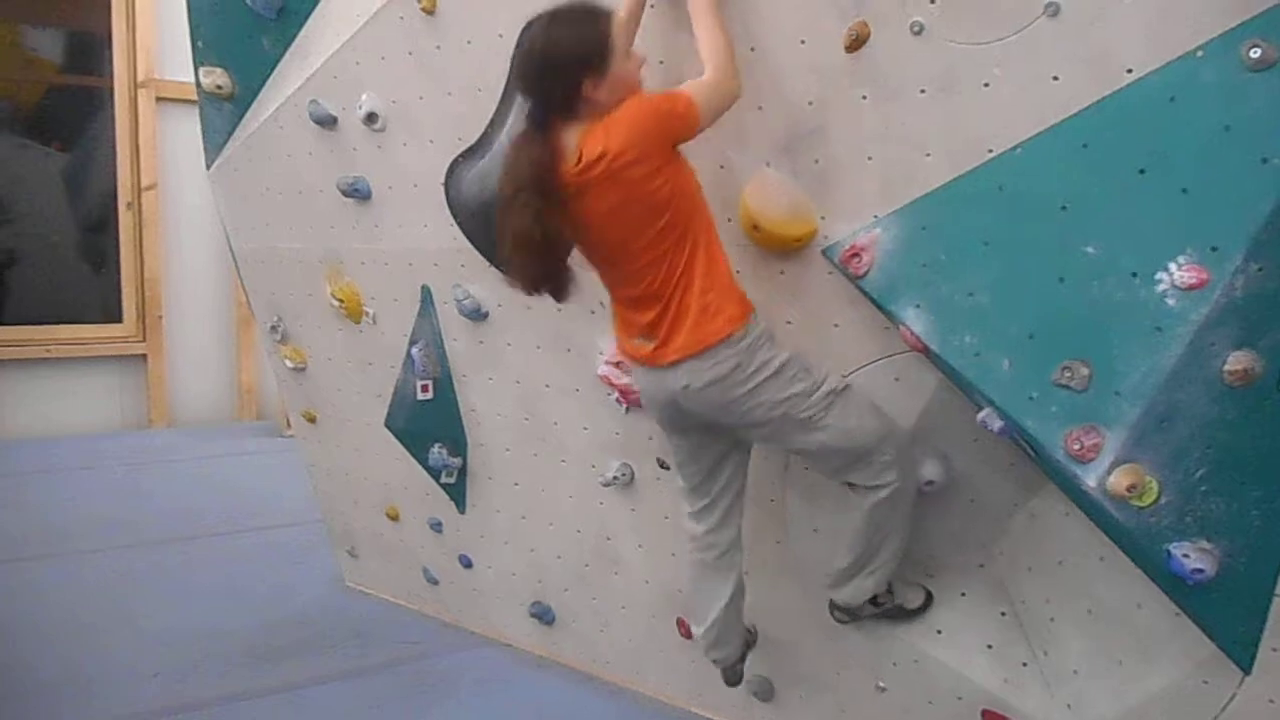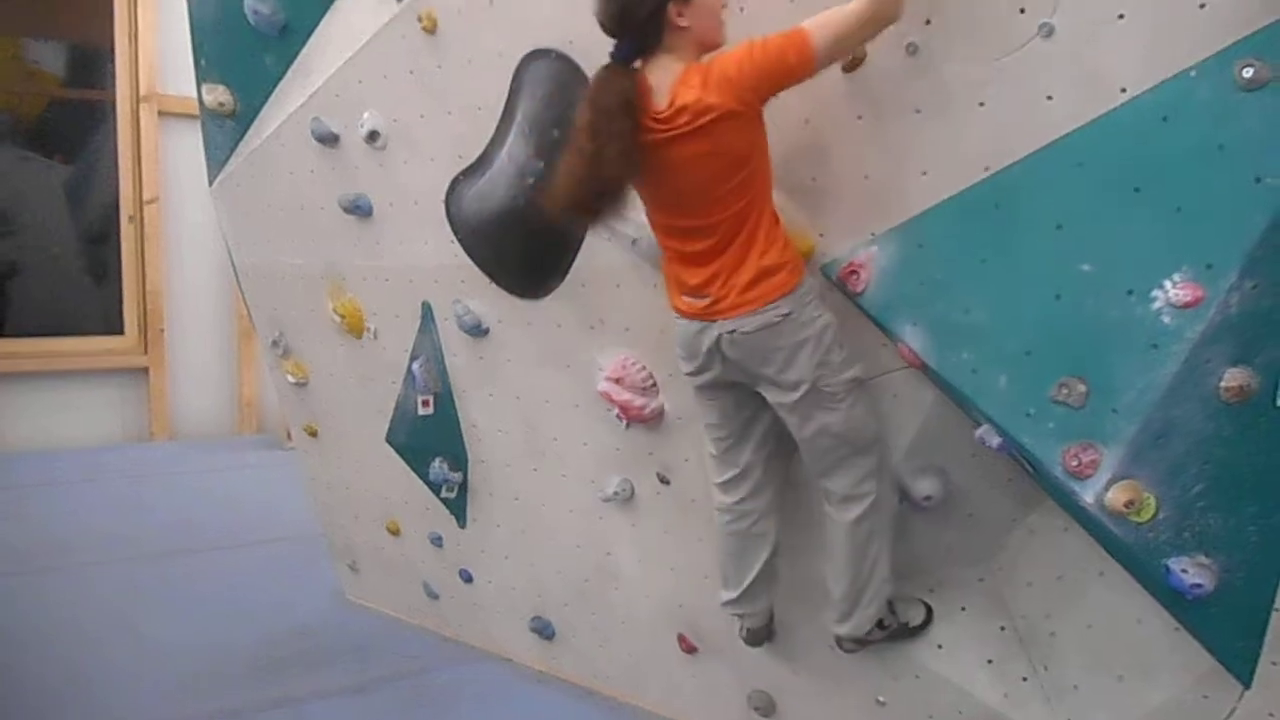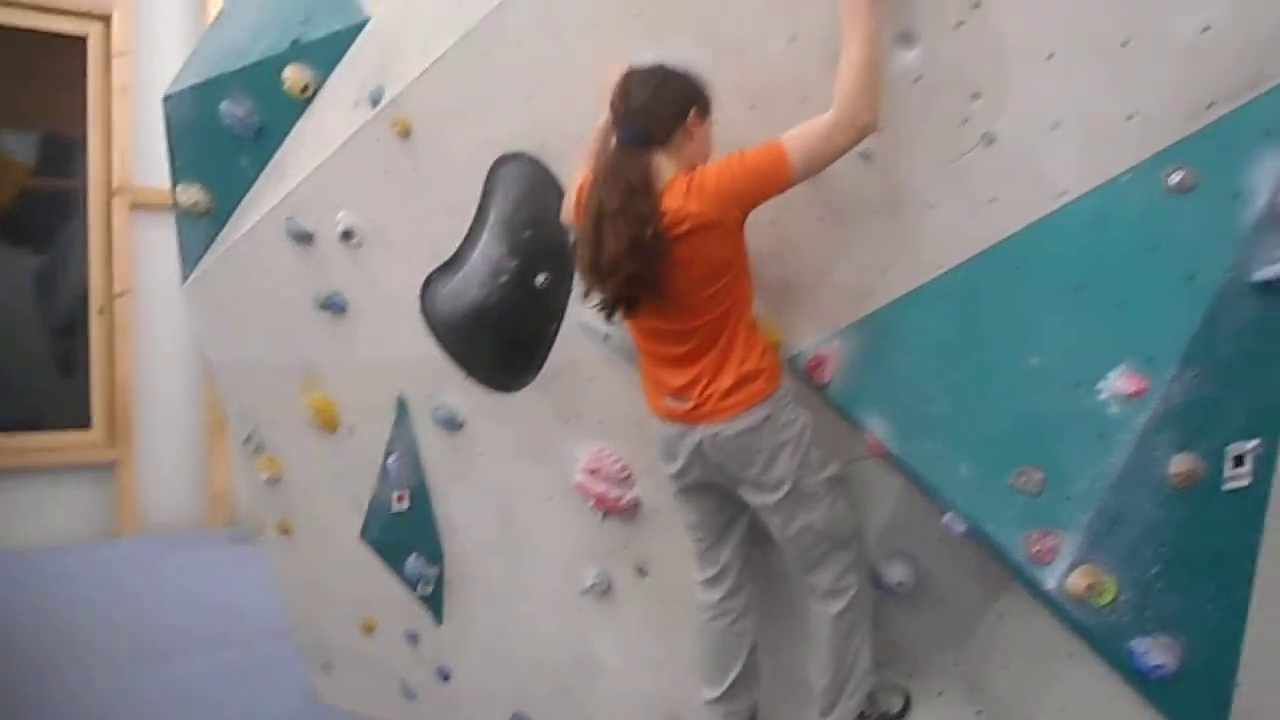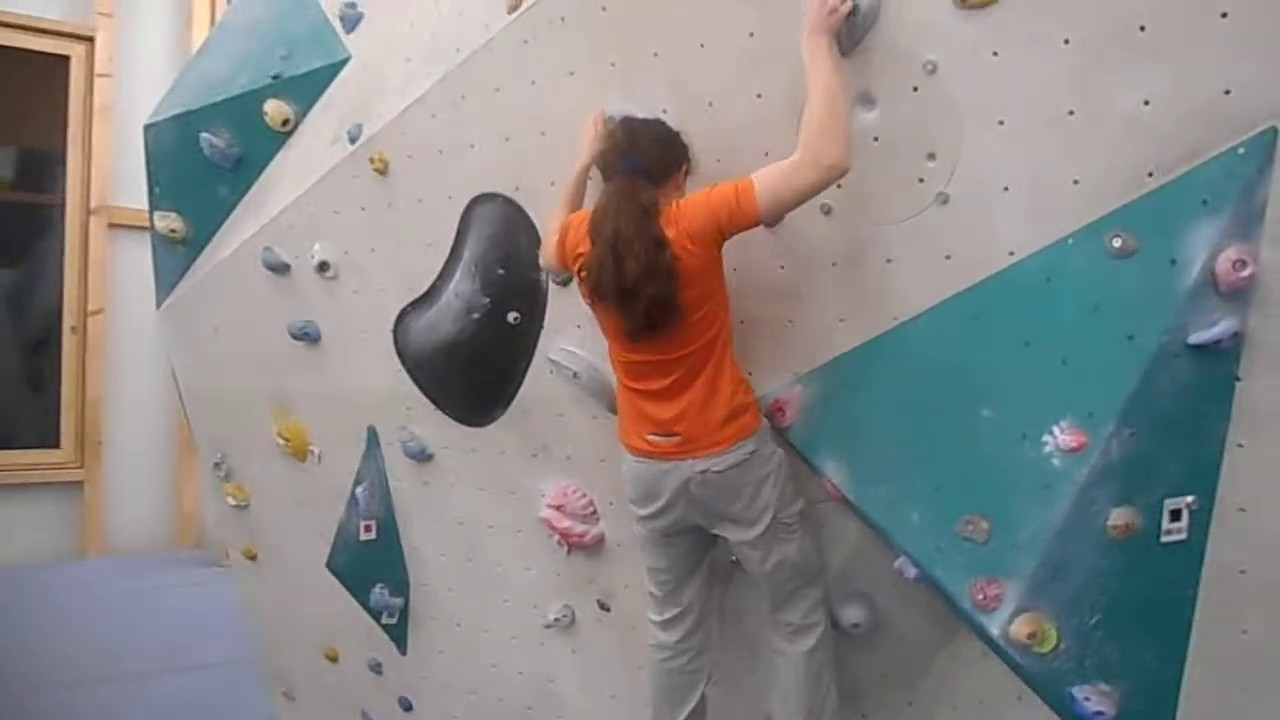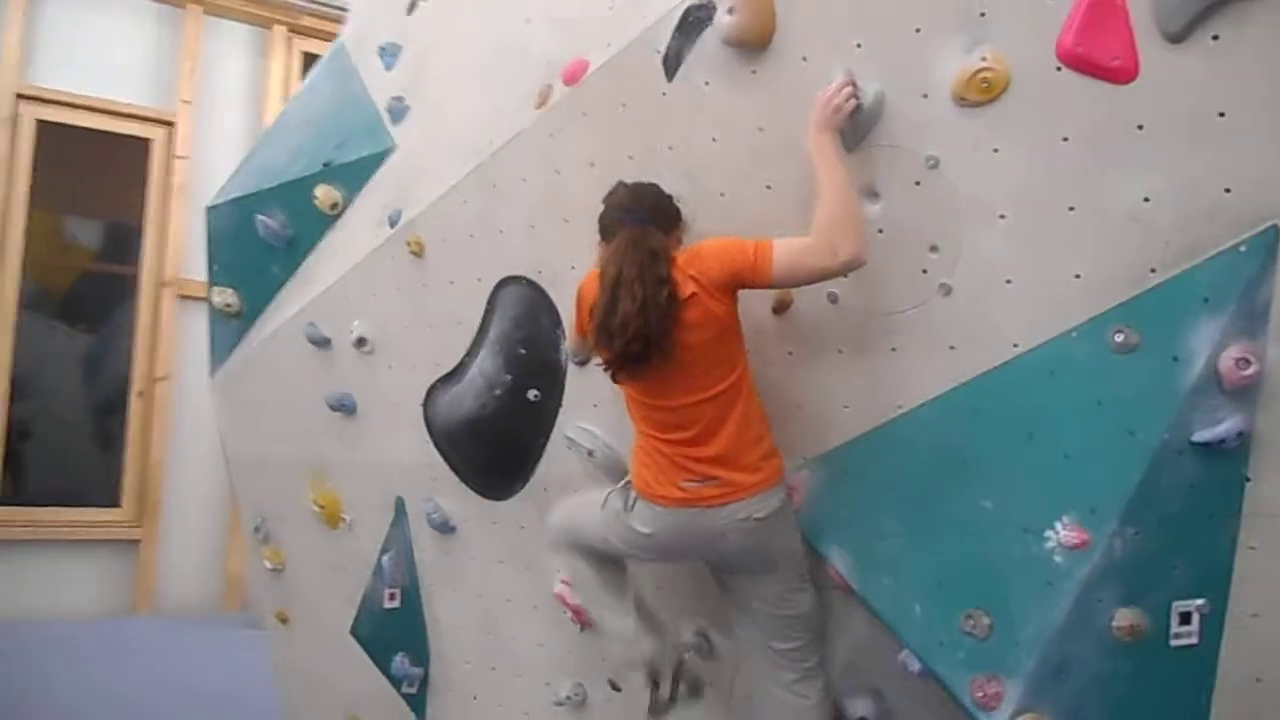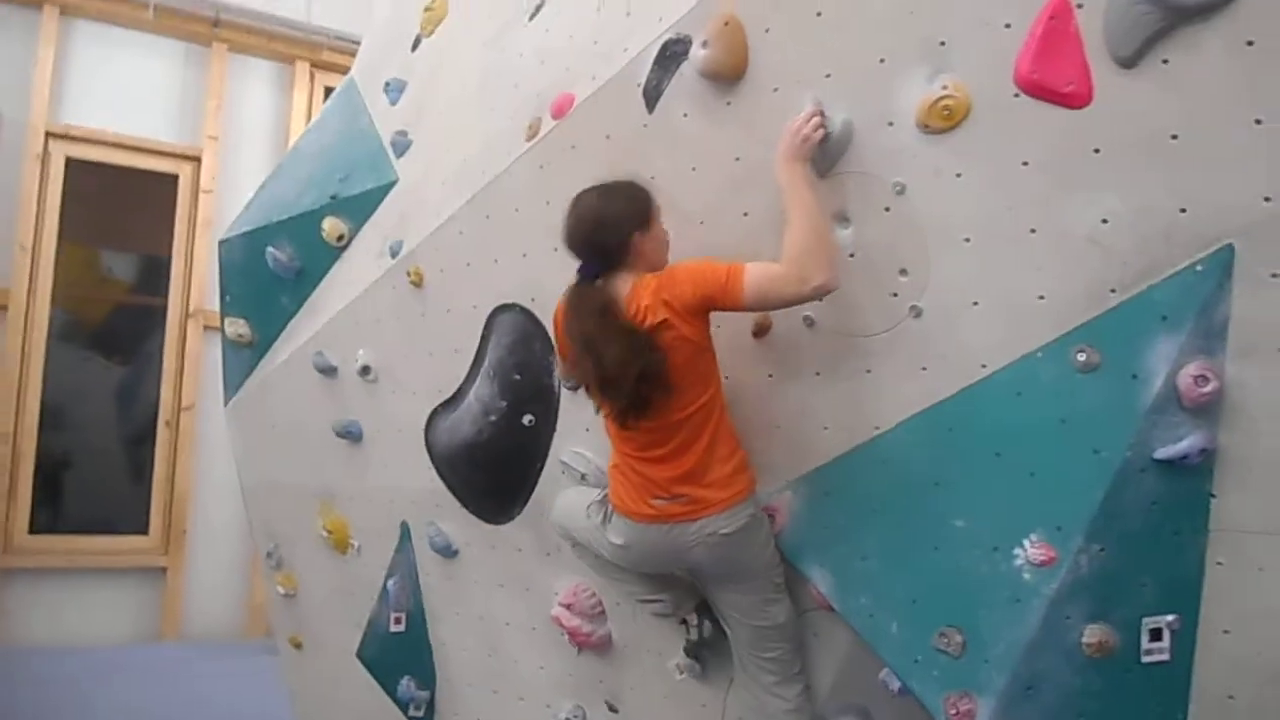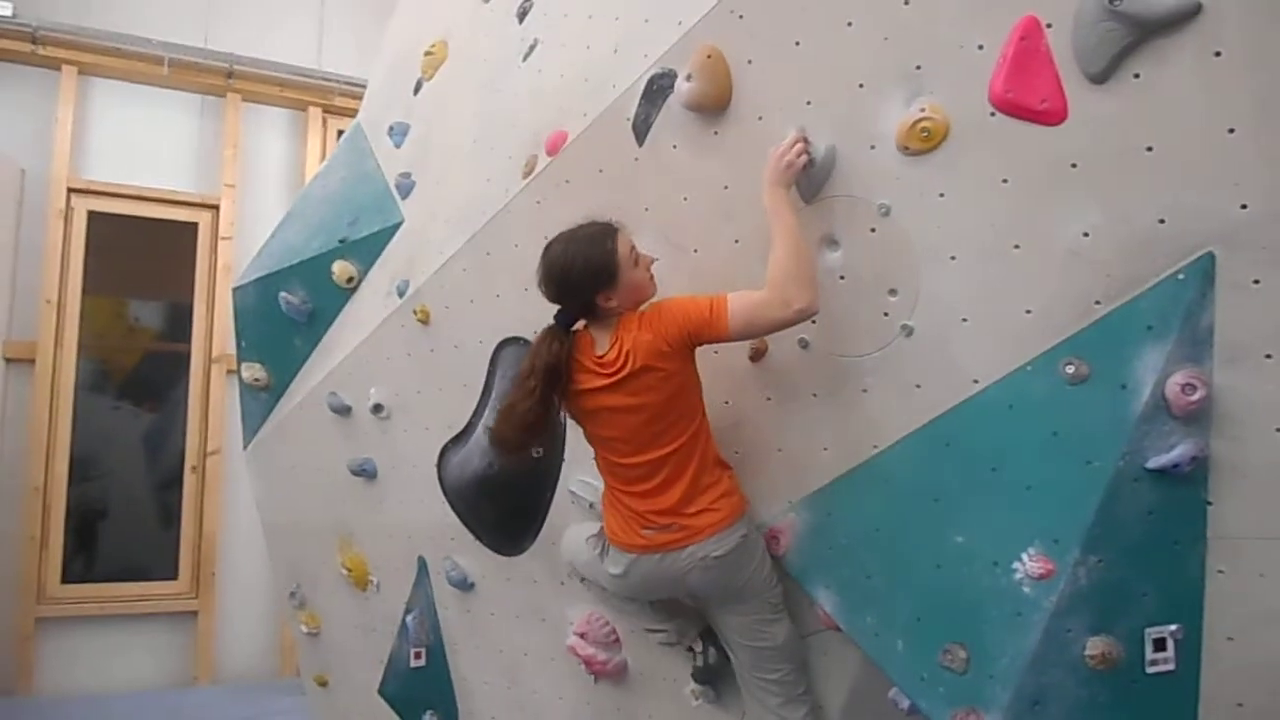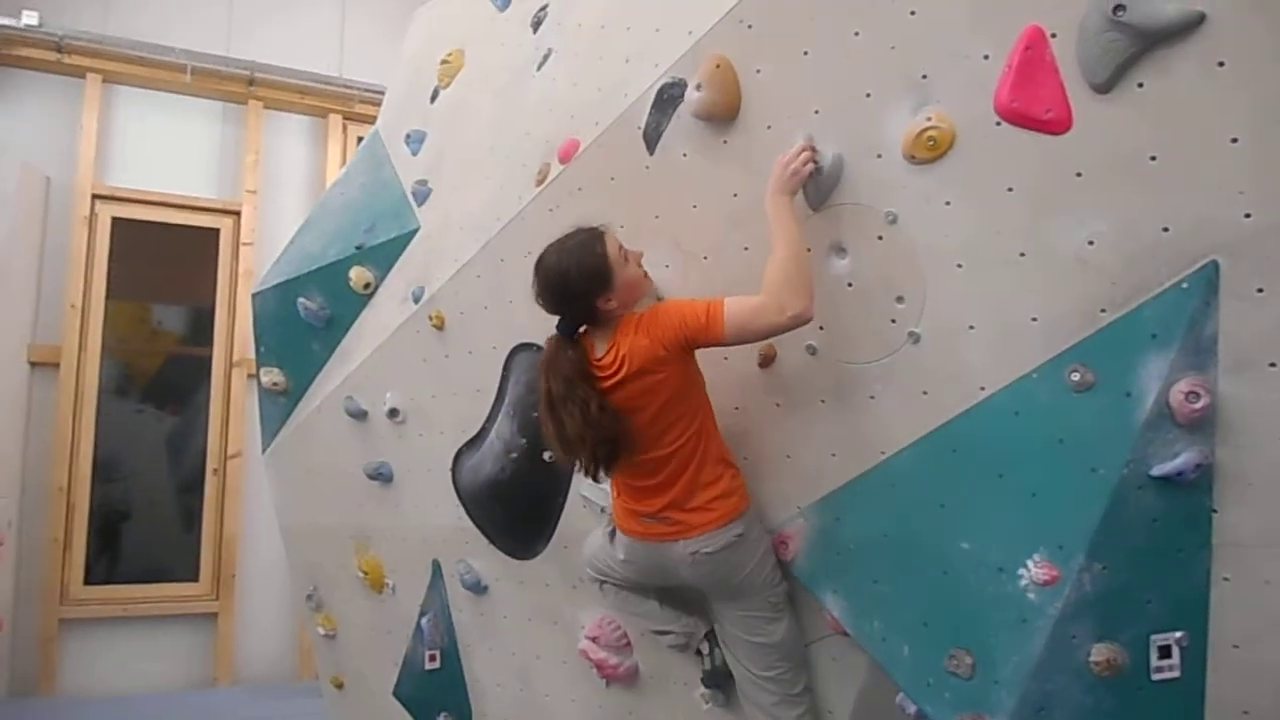
dt=0.4s
person 1, frame 1
left shoulder: (549, 154)
right shoulder: (633, 127)
left elbow: (604, 64)
right elbow: (721, 76)
left hip: (661, 377)
right hip: (727, 357)
left knee: (711, 515)
right knee: (880, 457)
left ankle: (725, 647)
right ankle: (860, 591)
person 1, frame 2
left shoulder: (611, 96)
right shoulder: (728, 82)
left hip: (695, 330)
right hip: (772, 317)
left knee: (738, 479)
right knee: (852, 473)
left ankle: (748, 612)
right ankle: (862, 617)
person 1, frame 3
left shoulder: (603, 206)
right shoulder: (713, 193)
right elbow: (852, 116)
left wrist: (611, 124)
left hip: (678, 437)
right hip: (752, 424)
left knee: (718, 572)
right knee: (833, 568)
person 1, frame 4
left shoulder: (584, 240)
right shoulder: (696, 222)
left elbow: (555, 249)
right elbow: (825, 160)
left wrist: (583, 162)
left hip: (649, 468)
right hip: (730, 458)
left knee: (673, 613)
right knee: (798, 611)
person 1, frame 5
left shoulder: (596, 292)
right shoulder: (711, 264)
right elbow: (843, 250)
left wrist: (610, 262)
right wrist: (821, 136)
left hip: (659, 517)
right hip: (753, 511)
left knee: (566, 524)
left ankle: (645, 647)
person 1, frame 6
left shoulder: (573, 316)
right shoulder: (681, 291)
right elbow: (813, 277)
left wrist: (588, 283)
right wrist: (791, 165)
left hip: (637, 534)
right hip: (727, 524)
left knee: (568, 509)
left ankle: (677, 603)
person 1, frame 7
left shoulder: (561, 360)
right shoulder: (664, 329)
right elbow: (795, 301)
right wrist: (776, 191)
left hip: (634, 561)
right hip: (719, 547)
left knee: (576, 546)
left ankle: (690, 635)
person 1, frame 8
left shoulder: (568, 359)
right shoulder: (661, 330)
right elbow: (790, 308)
right wrist: (780, 198)
left hip: (641, 549)
right hip: (723, 540)
left knee: (598, 556)
left ankle: (697, 638)
